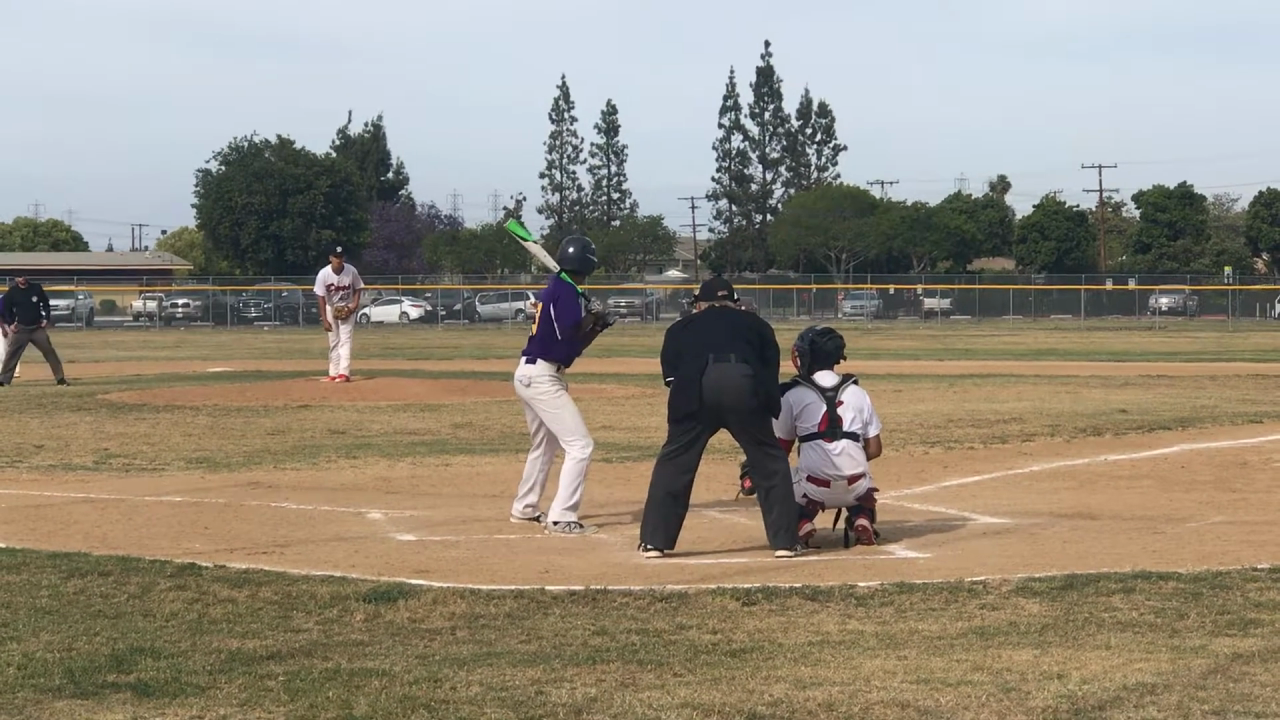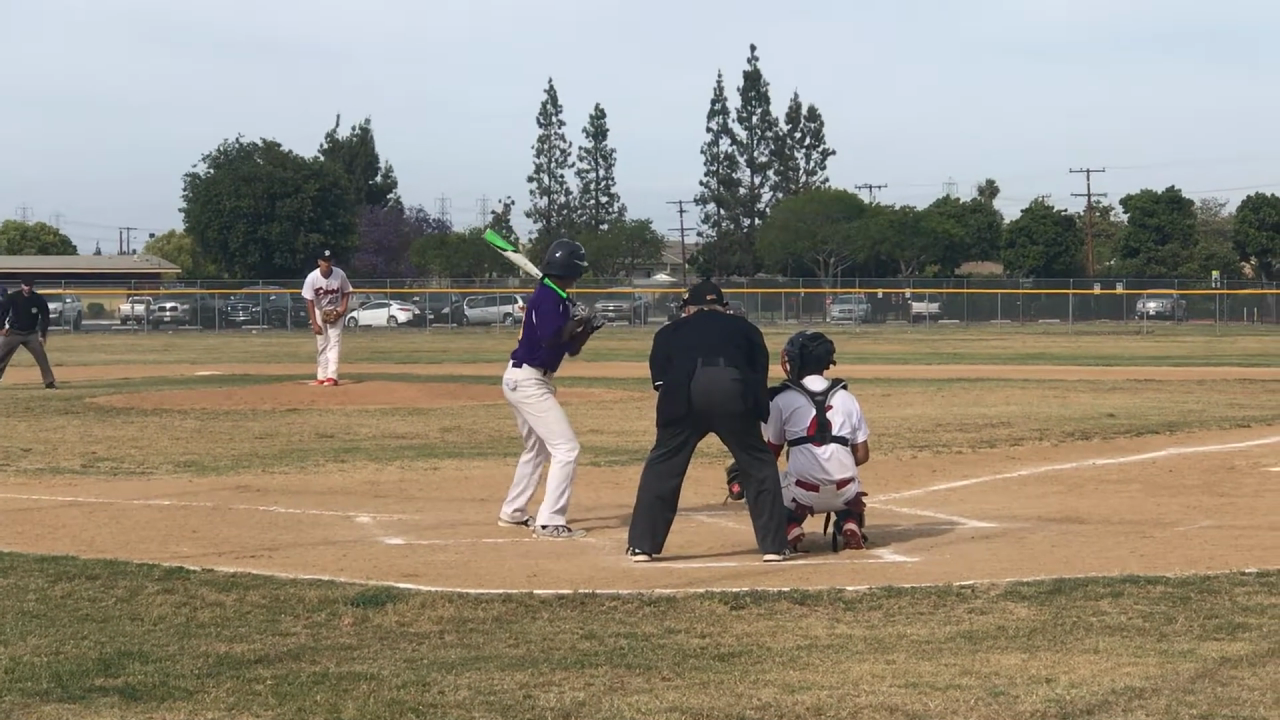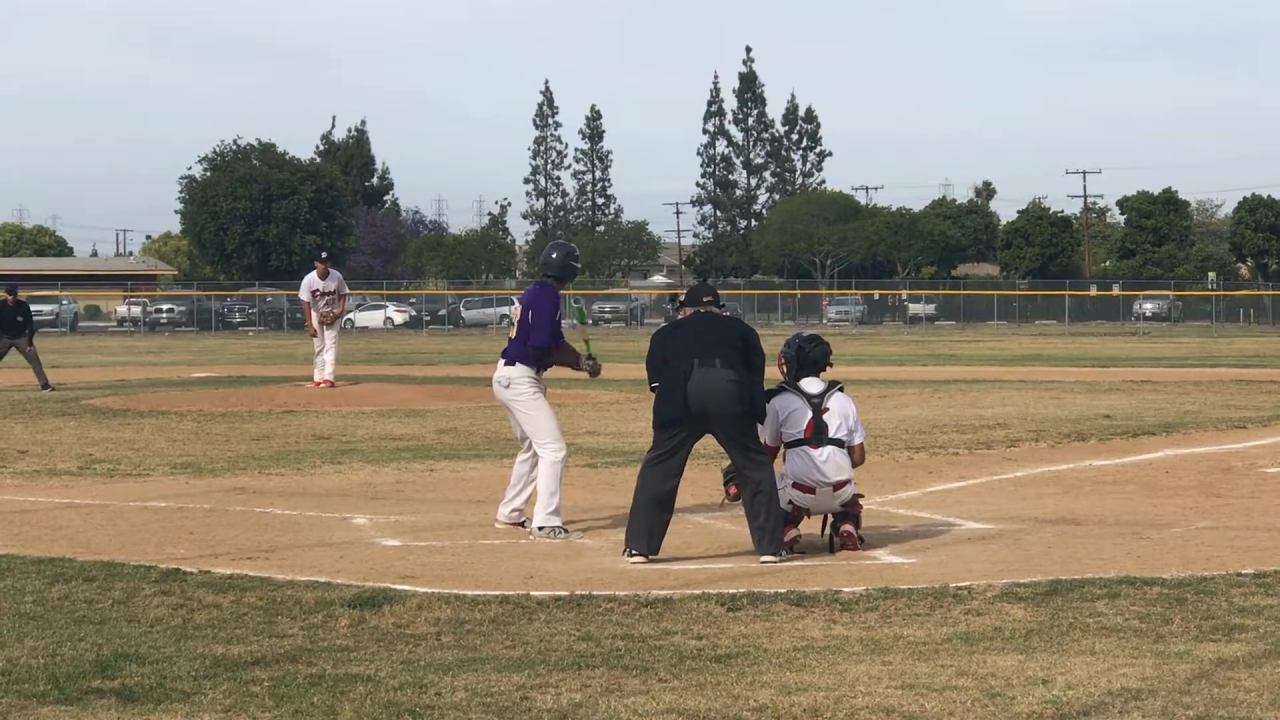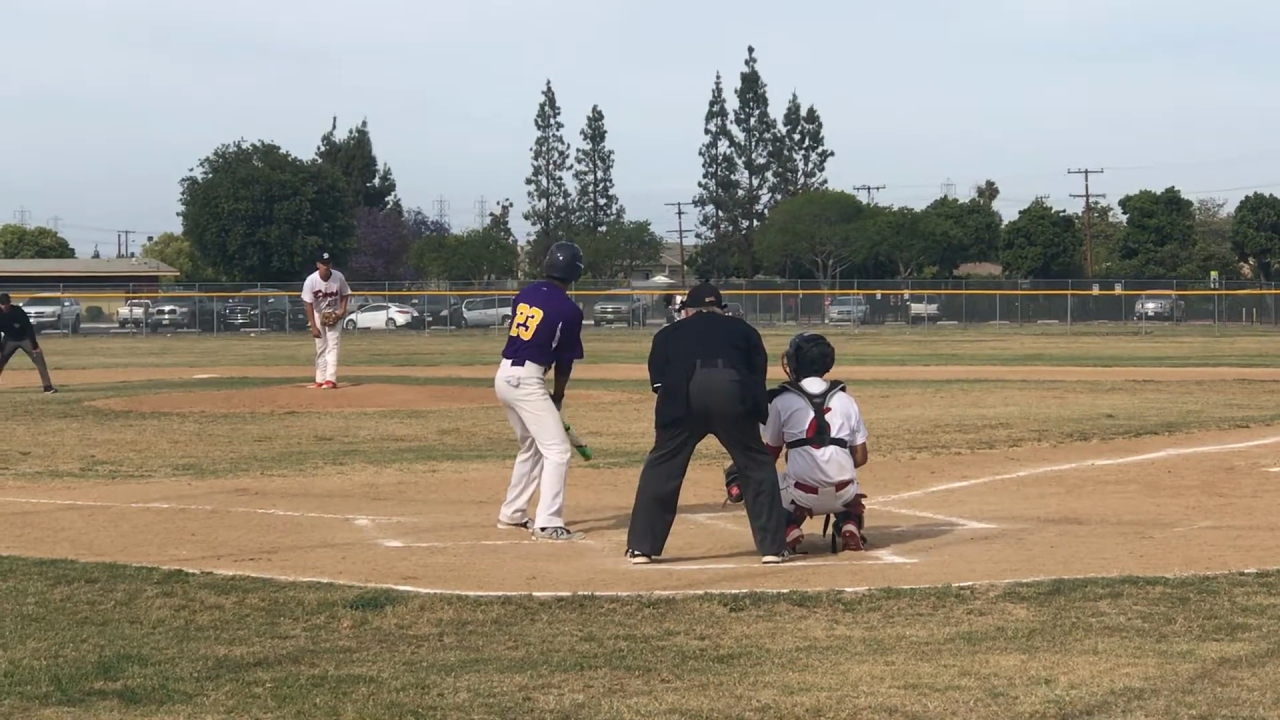
dt=0.4s
person 1, frame 1
left shoulder: (555, 289)
right shoulder: (566, 291)
left elbow: (575, 346)
right elbow: (570, 332)
left wrist: (599, 325)
right wrist: (592, 316)
left hip: (530, 374)
right hip: (542, 377)
left knee: (545, 445)
right knee: (580, 445)
left ankle: (524, 508)
right ankle: (561, 518)
person 1, frame 2
left shoulder: (556, 297)
right shoulder: (548, 296)
left elbow: (572, 348)
right elbow: (550, 341)
left wrist: (586, 327)
right wrist: (575, 322)
left hip: (522, 379)
right hip: (528, 381)
left knee: (537, 449)
right knee: (566, 448)
left ankle: (512, 512)
right ankle: (549, 522)
person 1, frame 3
left shoulder: (536, 293)
right shoulder: (548, 298)
left elbow: (555, 341)
right elbow: (541, 350)
left wrist: (583, 360)
right wrist: (579, 363)
left hip: (507, 376)
right hip: (520, 379)
left knee: (532, 448)
right knee: (553, 449)
left ankle: (510, 513)
right ankle: (545, 524)
person 1, frame 4
left shoulder: (526, 293)
right shoulder: (569, 309)
right elbow: (564, 361)
right wrist: (557, 396)
left hip: (505, 374)
right hip: (528, 379)
left knee: (531, 447)
right knee: (557, 450)
left ankle: (511, 514)
right ankle: (547, 524)
person 2, frame 1
left shoulder: (680, 327)
right shoulder: (755, 323)
left elbow: (671, 374)
right elbow: (771, 368)
right wrist: (767, 405)
left hip: (696, 388)
right hip: (745, 385)
left knee: (673, 461)
right knee: (771, 461)
left ankle: (654, 541)
right ankle: (785, 541)
person 2, frame 2
left shoulder: (669, 331)
right shoulder: (745, 328)
left elbow: (660, 377)
right elbow: (760, 373)
right wrist: (757, 410)
left hip: (685, 393)
right hip: (734, 390)
left knee: (662, 465)
right knee: (760, 464)
left ankle: (642, 546)
right ankle: (773, 545)
person 2, frame 3
left shoulder: (666, 333)
right shoulder: (741, 329)
left elbow: (656, 379)
right elbow: (757, 375)
right wrist: (753, 412)
left hip: (681, 394)
right hip: (730, 390)
left knee: (658, 466)
right knee: (756, 465)
left ankle: (638, 547)
right ankle: (770, 546)
person 2, frame 4
left shoulder: (668, 333)
right shoulder: (743, 329)
left elbow: (658, 379)
right elbow: (759, 374)
right wrist: (756, 411)
left hip: (683, 395)
right hip: (732, 390)
left knee: (660, 467)
right knee: (758, 465)
left ankle: (641, 547)
right ankle: (772, 547)
person 3, frame 1
left shoulder: (793, 395)
right shoulder: (858, 393)
left elbow: (780, 450)
right elbow: (873, 450)
left hip: (813, 490)
right hip: (854, 488)
left ankle: (800, 523)
right ankle: (862, 521)
person 3, frame 2
left shoulder: (782, 399)
right shoulder: (847, 398)
left elbow: (770, 454)
right elbow: (861, 455)
left hip: (803, 494)
right hip: (844, 493)
left ankle: (789, 528)
right ankle: (850, 526)
person 3, frame 3
left shoulder: (780, 401)
right shoulder: (843, 400)
left elbow: (767, 456)
right elbow: (858, 457)
left hip: (801, 496)
right hip: (841, 495)
left ankle: (786, 530)
right ankle: (847, 529)
person 3, frame 4
left shoulder: (782, 401)
right shoulder: (846, 400)
left elbow: (770, 455)
right elbow: (860, 457)
left hip: (802, 496)
right hip: (843, 495)
left ankle: (789, 529)
right ankle: (850, 527)
